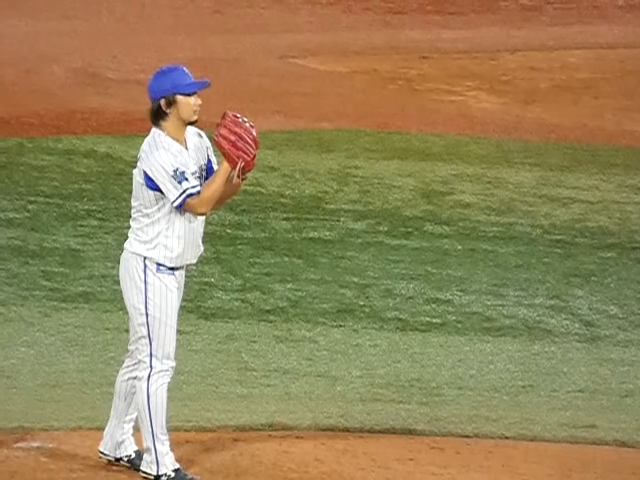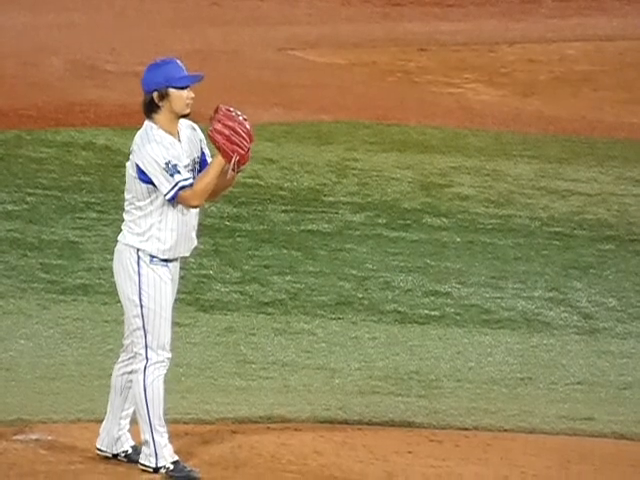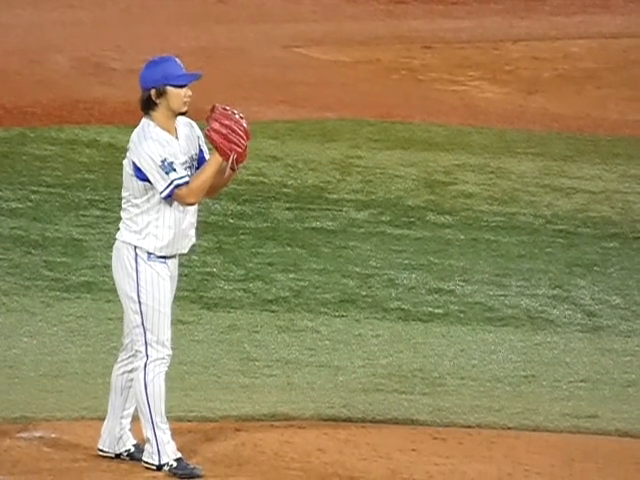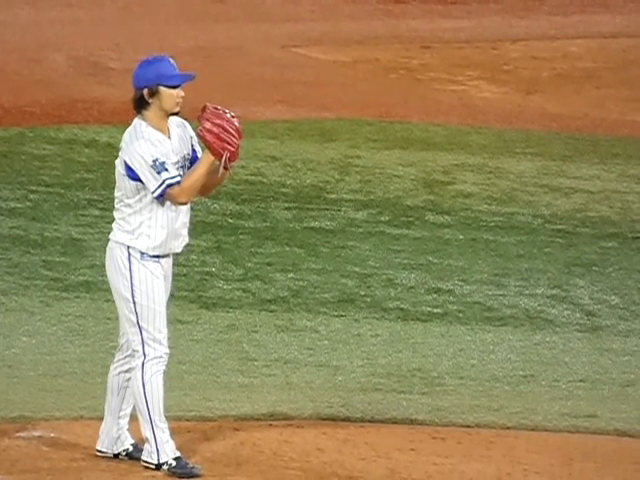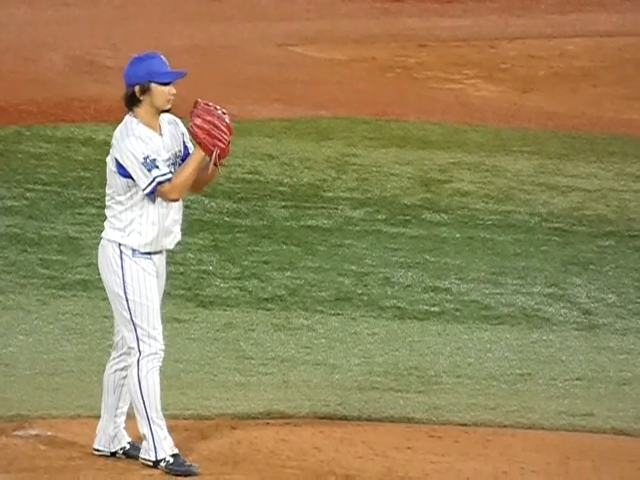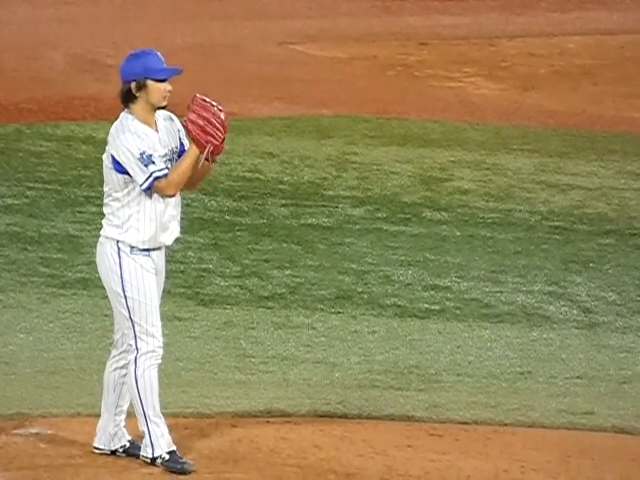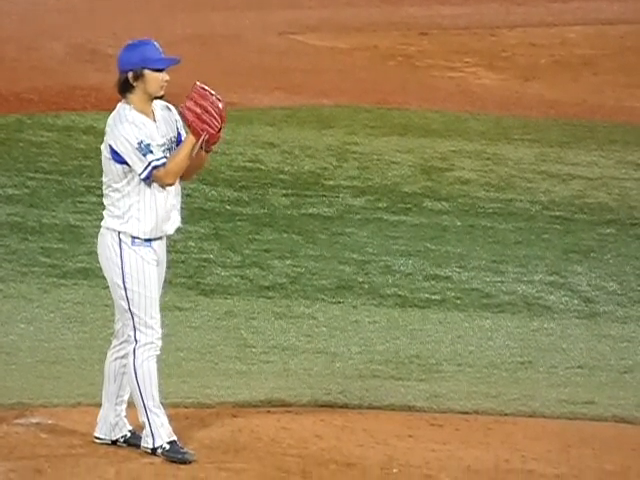
dt=0.7s
person 1, frame 1
left shoulder: (197, 139)
right shoulder: (157, 153)
left elbow: (217, 198)
right elbow: (199, 204)
left wrist: (239, 173)
right wrist: (230, 159)
left hip: (173, 268)
right hip: (150, 268)
left knee: (142, 359)
right knee: (157, 363)
left ankle: (117, 444)
person 1, frame 2
left shoulder: (190, 132)
right shoulder: (149, 145)
left elbow: (212, 191)
right elbow: (191, 196)
left wrist: (234, 165)
right wrist: (223, 153)
left hip: (168, 260)
right hip: (144, 260)
left knee: (137, 353)
right knee: (152, 356)
left ankle: (114, 439)
person 1, frame 3
left shoulder: (188, 129)
right shoulder: (146, 143)
left elbow: (212, 187)
right elbow: (188, 193)
left wrist: (232, 160)
right wrist: (220, 150)
left hip: (166, 257)
right hip: (142, 258)
left knee: (137, 350)
right knee: (153, 353)
left ankle: (115, 439)
person 1, frame 4
left shoulder: (180, 130)
right shoulder: (139, 143)
left elbow: (204, 187)
right elbow: (180, 194)
left wrist: (224, 159)
right wrist: (211, 151)
left hip: (160, 257)
right hip: (135, 258)
left knee: (133, 350)
right knee: (151, 352)
left ankle: (114, 439)
person 1, frame 5
left shoulder: (173, 127)
right shoulder: (129, 139)
left elbow: (197, 183)
right elbow: (171, 190)
left wrist: (216, 156)
right wrist: (202, 146)
left hip: (154, 253)
right hip: (127, 255)
left knee: (128, 347)
right knee: (147, 349)
left ankle: (109, 437)
person 1, frame 6
left shoulder: (168, 123)
right shoulder: (125, 135)
left elbow: (190, 180)
right elbow: (167, 186)
left wrist: (210, 153)
right wrist: (197, 143)
left hip: (153, 250)
right hip: (125, 253)
left knee: (129, 346)
right knee: (145, 346)
left ankle: (110, 436)
right ankle: (157, 444)
person 1, frame 7
left shoulder: (167, 113)
right shoulder: (123, 125)
left elbow: (188, 170)
right elbow: (166, 175)
right wrist: (195, 132)
left hip: (154, 240)
right hip: (127, 243)
left knee: (129, 335)
right knee: (145, 337)
left ankle: (111, 425)
right ankle: (158, 435)
